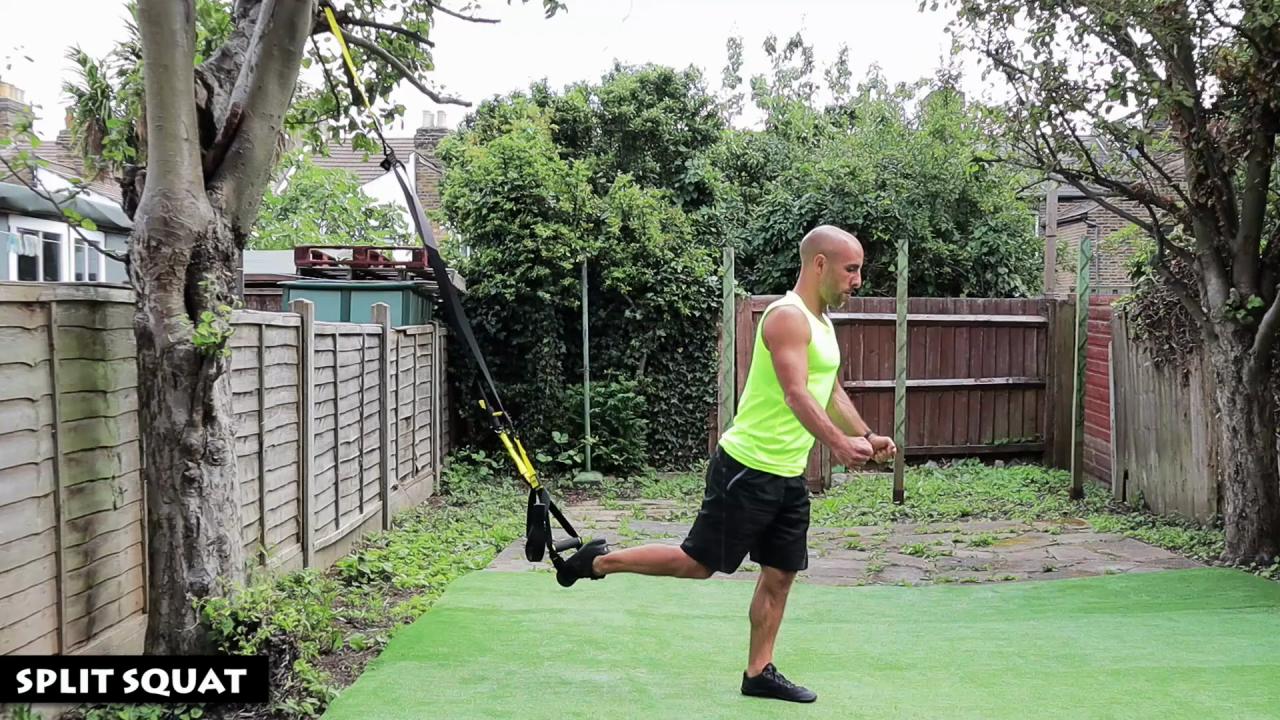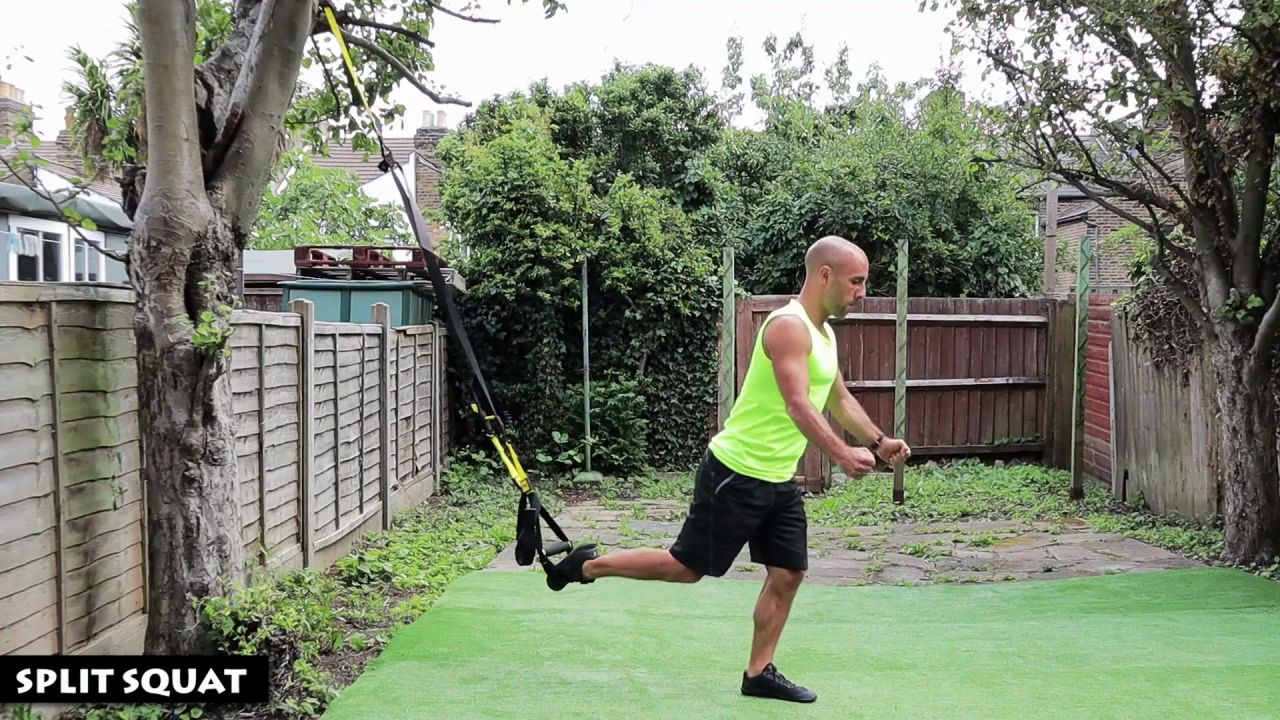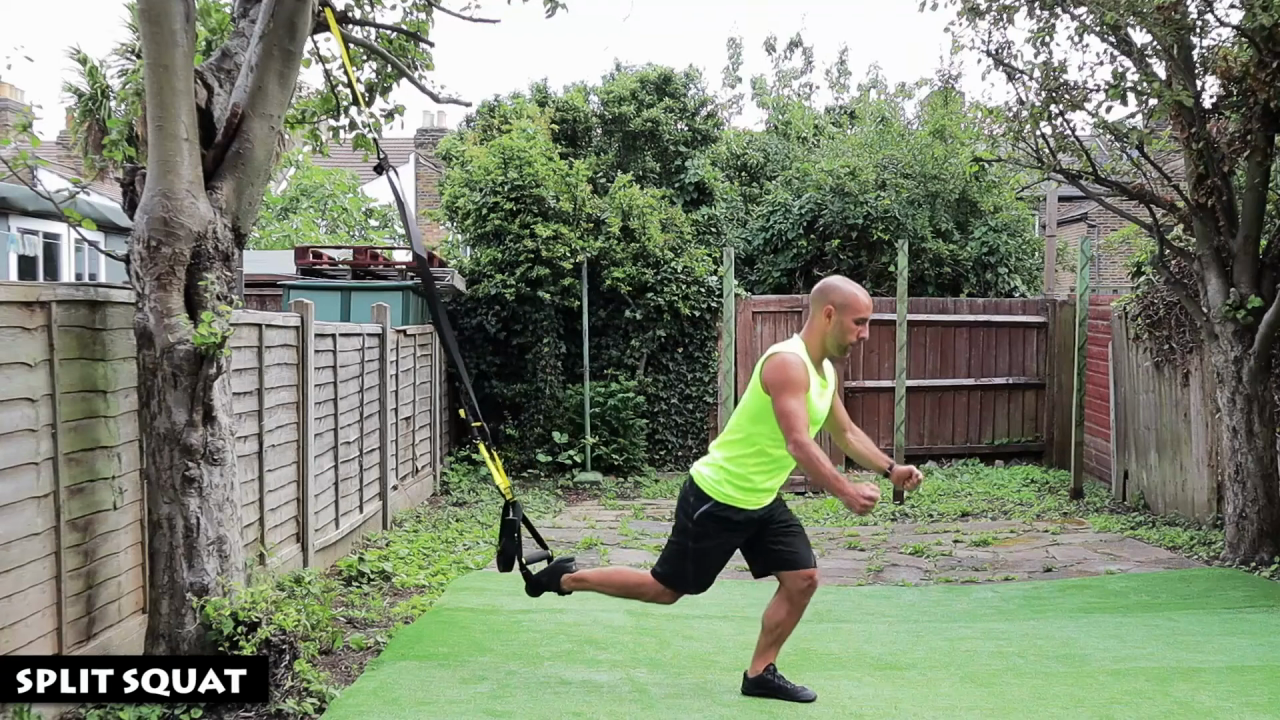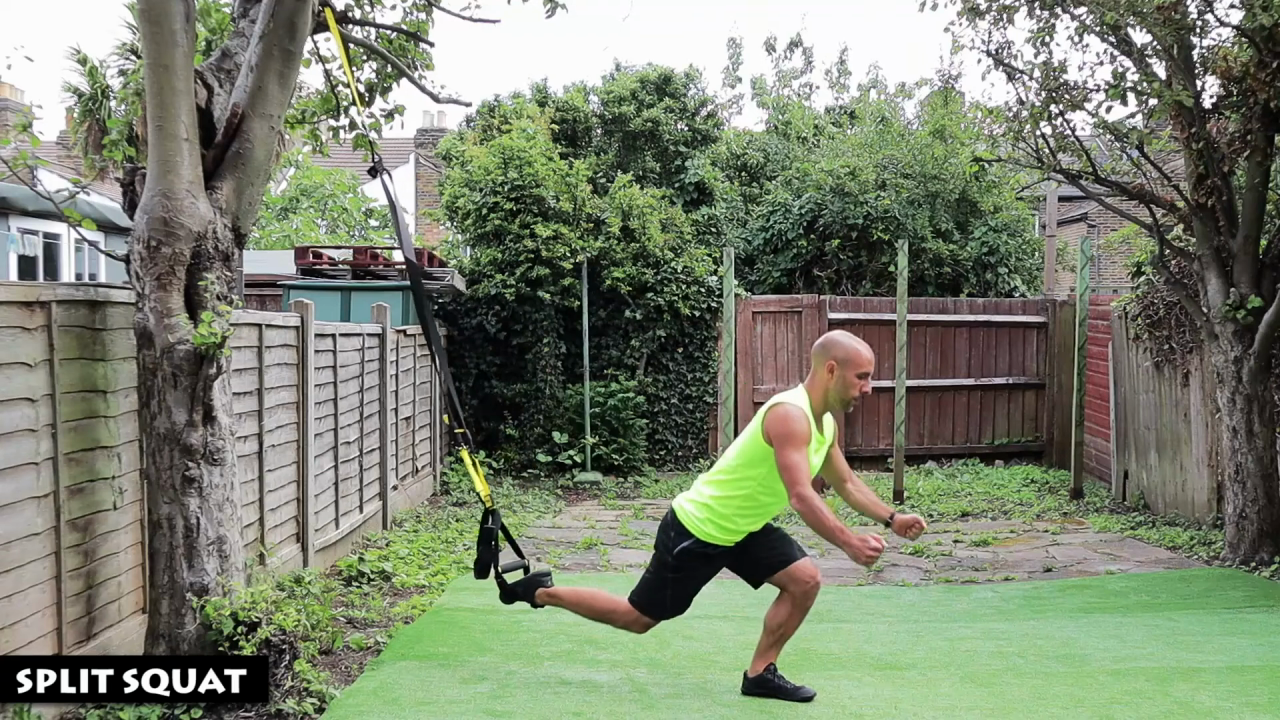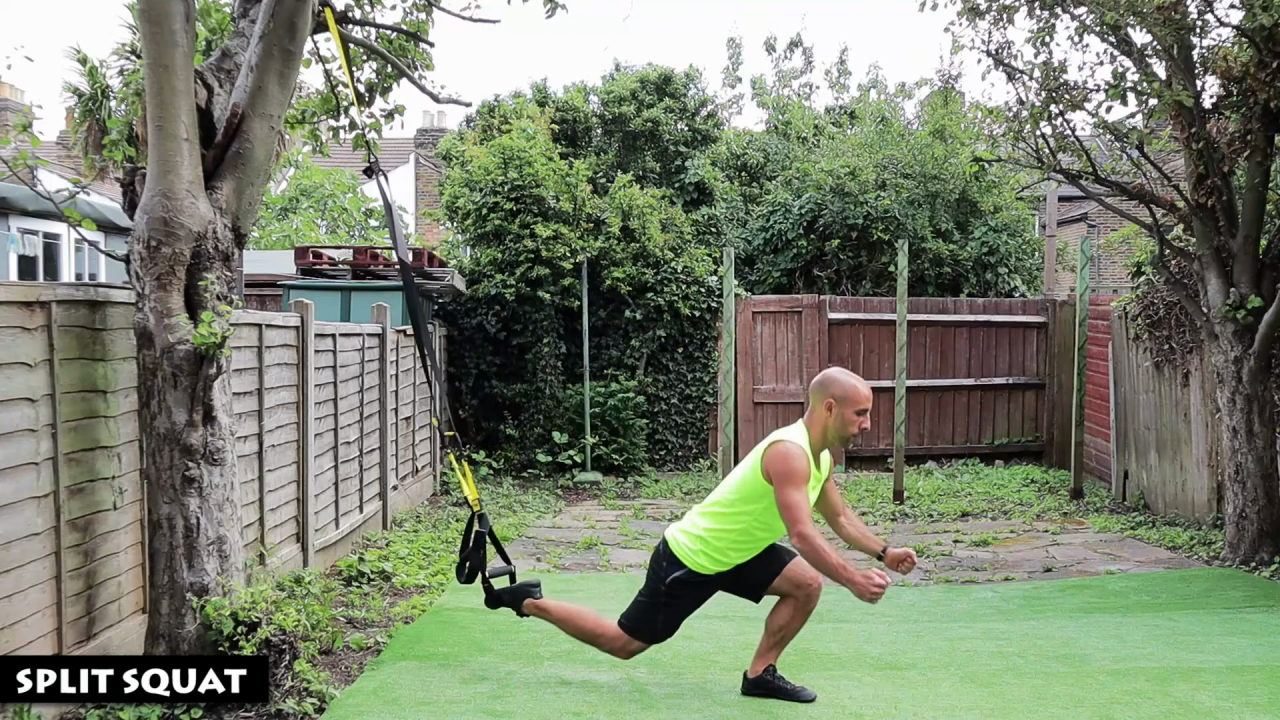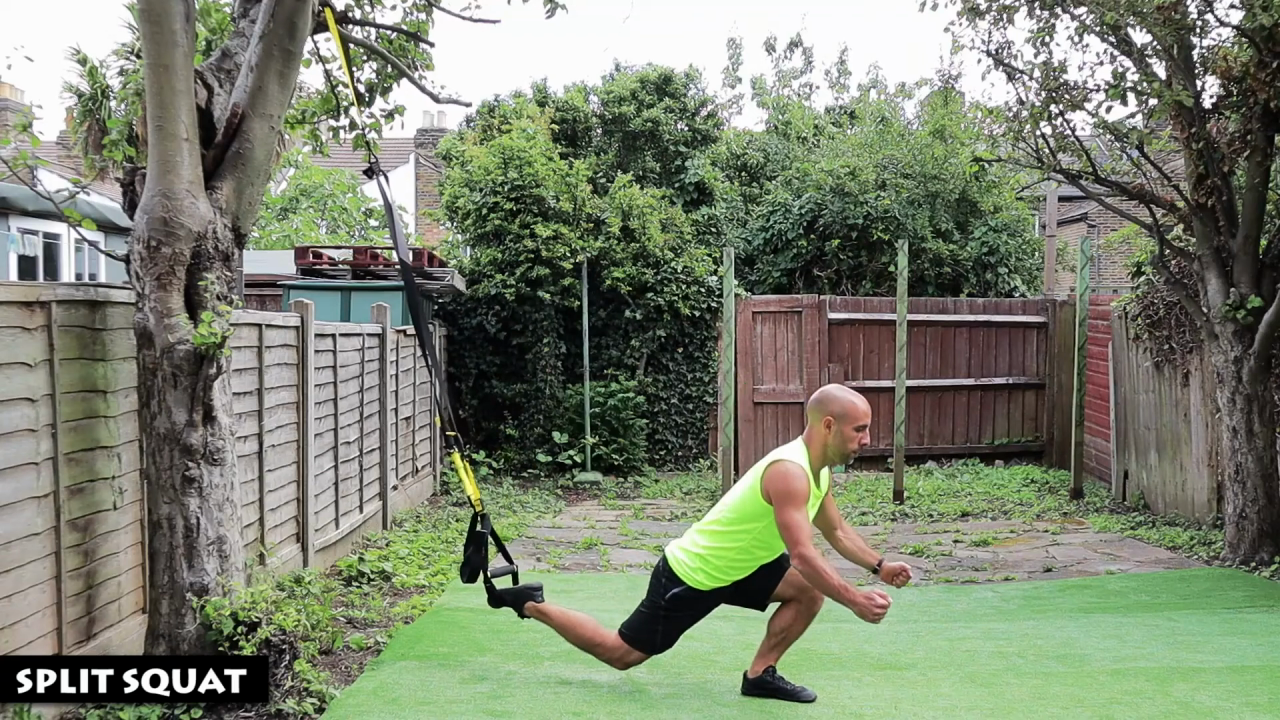
dt=0.3s
person 1, frame 1
left shoulder: (821, 322)
right shoulder: (788, 316)
left elbow: (832, 393)
right elbow: (796, 395)
left wrist: (867, 435)
right wrist: (839, 444)
left hip: (787, 474)
right hip: (749, 469)
left knee: (780, 575)
right knee: (697, 562)
left ankle: (759, 674)
right ankle: (598, 561)
person 1, frame 2
left shoulder: (823, 332)
right shoulder: (789, 325)
left elbow: (841, 400)
right elbow: (797, 405)
left wrist: (878, 441)
right wrist: (841, 454)
left hip: (778, 478)
right hip: (737, 474)
left knee: (787, 575)
right knee: (685, 567)
left ankle: (760, 673)
right ankle: (587, 565)
person 1, frame 3
left shoulder: (825, 371)
right shoulder: (788, 364)
left elbow: (847, 433)
right elbow: (799, 444)
left wrist: (891, 470)
right wrist: (848, 492)
left hip: (759, 500)
right hip: (717, 498)
left knee: (804, 578)
right knee: (662, 589)
left ankle: (760, 674)
right ankle: (566, 577)
person 1, frame 4
left shoulder: (824, 421)
right shoulder: (790, 414)
left elbow: (846, 482)
right elbow: (800, 496)
left wrist: (891, 518)
right wrist: (850, 543)
left hip: (741, 528)
right hip: (698, 530)
left knee: (806, 580)
right knee: (636, 617)
left ankle: (760, 674)
right ankle: (542, 592)
person 1, frame 5
left shoulder: (819, 454)
right shoulder: (790, 453)
left elbow: (840, 518)
right elbow: (802, 535)
left wrist: (884, 552)
right wrist: (855, 580)
left hip: (730, 554)
right hip: (691, 560)
left knee: (807, 585)
right knee: (623, 642)
left ankle: (759, 674)
right ankle: (530, 601)
person 1, frame 6
left shoulder: (817, 470)
right shoulder: (789, 472)
left elbow: (837, 531)
right elbow: (803, 556)
left wrist: (880, 566)
right wrist: (856, 601)
left hip: (728, 568)
right hip: (691, 576)
left knee: (810, 591)
right knee: (621, 653)
left ankle: (760, 674)
right ankle: (532, 604)
